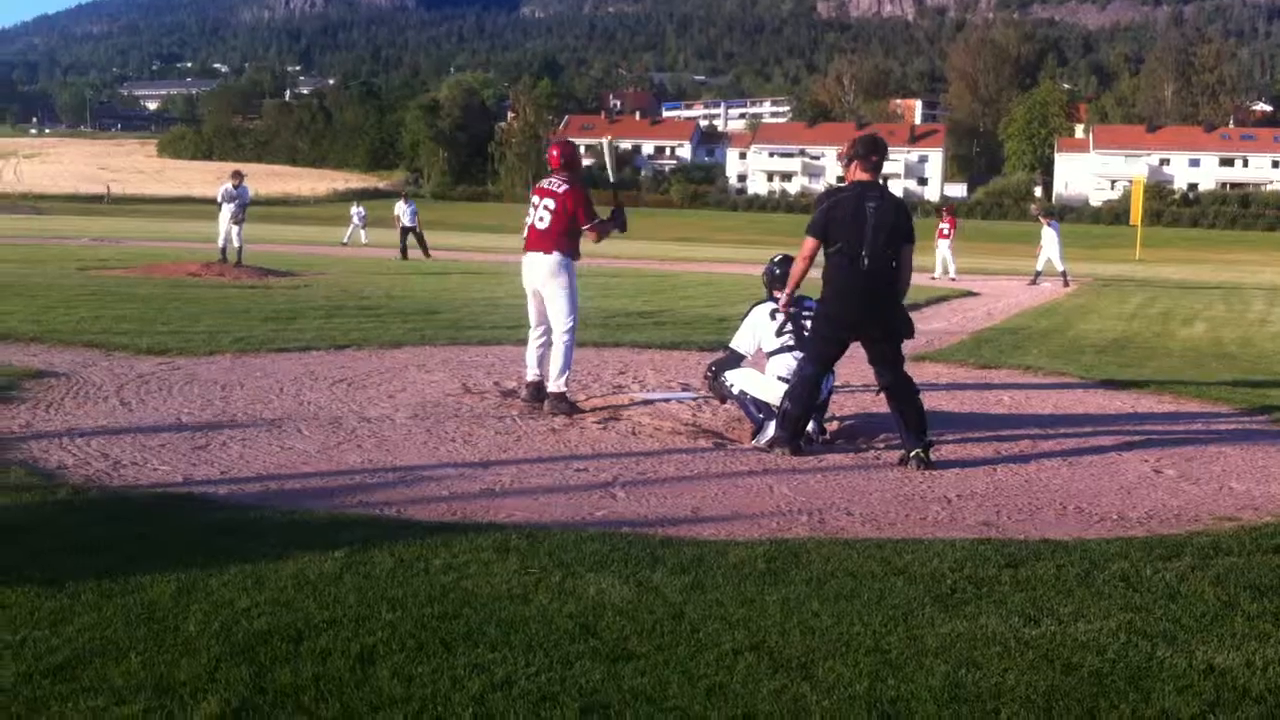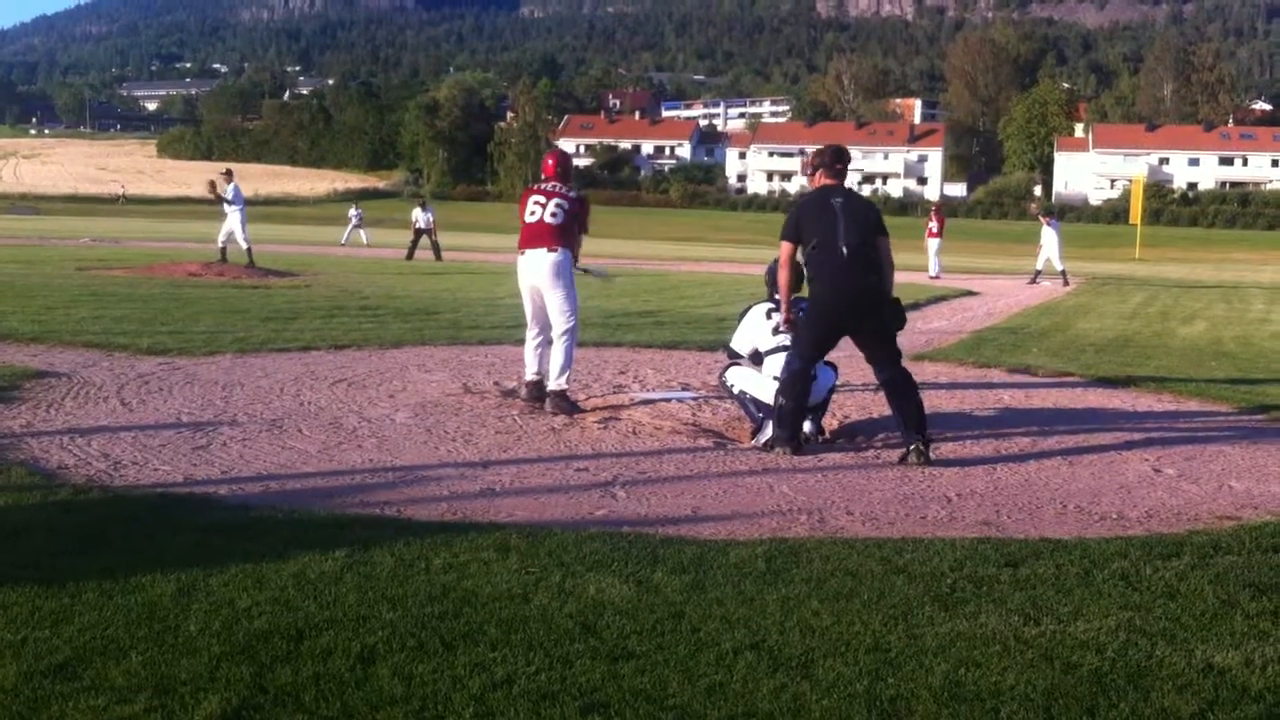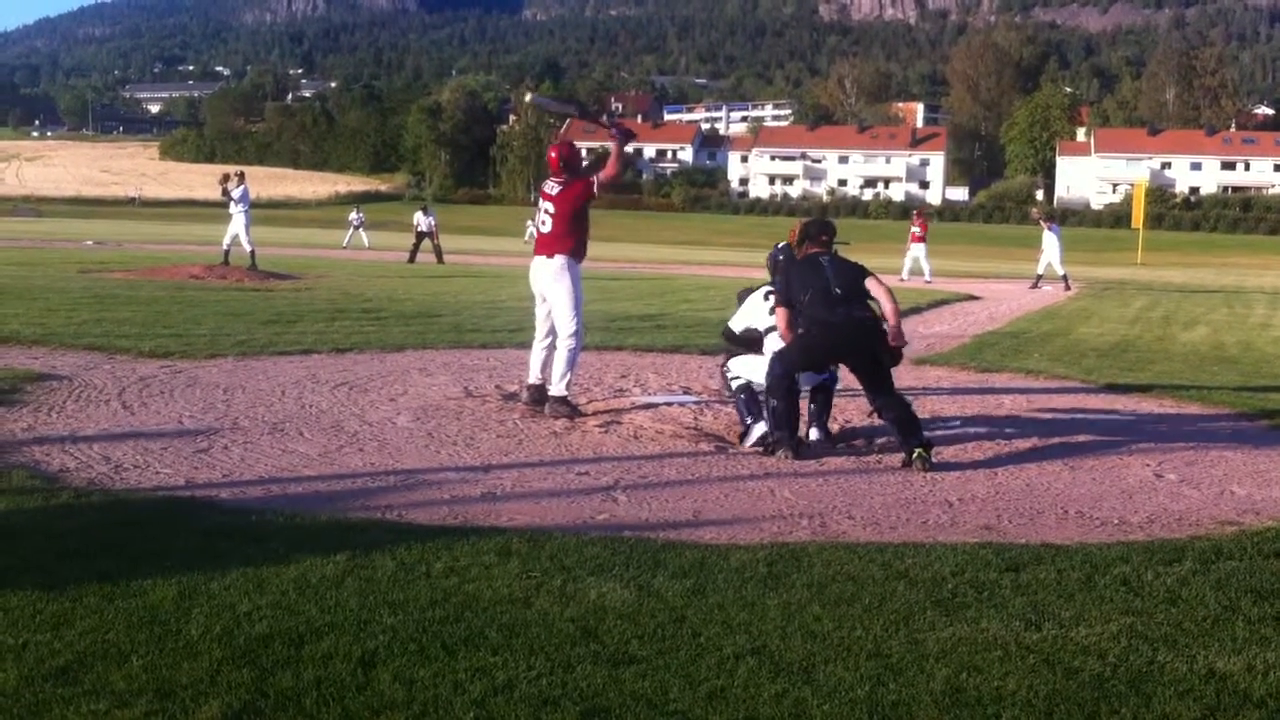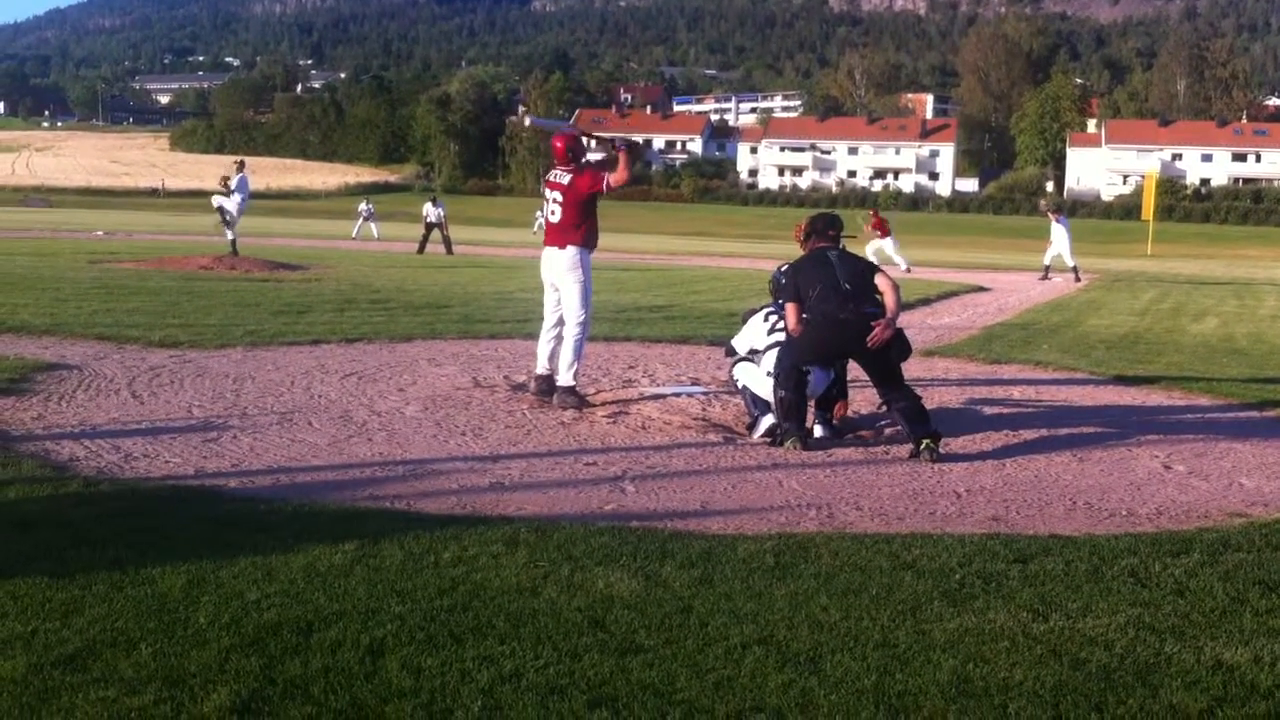
dt=1s
person 1, frame 1
left shoulder: (833, 202)
right shoulder: (897, 208)
left elbow: (807, 256)
right elbow: (905, 267)
left wrist: (787, 293)
right wrist: (891, 303)
left hip: (837, 304)
right hip: (880, 306)
left knee: (811, 369)
right knee: (893, 375)
left ankle: (784, 437)
right ankle: (917, 448)
person 1, frame 2
left shoulder: (804, 206)
right shoulder: (865, 205)
left elbow: (785, 261)
right elbow: (886, 260)
left wrist: (786, 308)
right wrist: (882, 300)
left hip: (826, 299)
right hip: (869, 297)
left knee: (799, 363)
right knee: (891, 370)
left ankle: (785, 437)
right ankle: (917, 443)
person 1, frame 3
left shoulder: (791, 271)
right shoulder: (851, 267)
left elbow: (784, 328)
right elbow: (882, 290)
left wrist: (803, 355)
right wrist: (894, 326)
left hip: (821, 332)
right hip: (864, 331)
left knee: (780, 368)
right knee: (884, 393)
left ankle: (784, 442)
right ankle: (917, 448)
person 1, frame 4
left shoulder: (798, 267)
right shoulder: (858, 261)
left elbow: (794, 325)
right elbow: (889, 285)
left wrist: (811, 346)
right wrist: (890, 320)
left hip: (828, 327)
right hip: (870, 326)
left knee: (788, 362)
right knee: (893, 386)
left ankle: (791, 433)
right ankle: (926, 440)
person 2, frame 1
left shoulder: (540, 187)
right shoulder: (574, 192)
right elbow: (594, 235)
left wrist: (604, 219)
right wrist: (613, 221)
left hip: (530, 262)
right hip: (554, 264)
left knee: (539, 328)
right knee: (563, 331)
left ankle: (533, 386)
right ankle: (555, 396)
person 2, frame 2
left shoulder: (529, 194)
right shoulder: (577, 200)
right elbow: (576, 239)
right wrist: (573, 259)
left hip: (526, 260)
right hip: (555, 260)
left knee: (536, 328)
right knee: (564, 330)
left ankle: (532, 385)
right ankle: (556, 393)
person 2, frame 3
left shoulder: (547, 186)
right shoulder: (575, 189)
left elbow: (597, 174)
right elbow: (611, 172)
left wrist: (616, 144)
right wrist: (617, 142)
left hip: (539, 265)
right hip: (560, 267)
left knee: (545, 331)
right knee: (569, 334)
left ankle: (535, 388)
right ankle: (557, 398)
person 2, frame 4
left shoulder: (551, 178)
right shoulder: (583, 179)
right elbow: (621, 178)
left wrist: (613, 155)
right wrist: (623, 152)
left hip: (550, 256)
right hip: (572, 257)
left knee: (552, 322)
right knee: (575, 326)
left ankle: (542, 378)
right ankle: (564, 389)
person 3, frame 1
left shoulder: (762, 311)
right shoulder: (813, 307)
left elbow: (734, 356)
left wrist: (713, 371)
left hip: (781, 391)
left knee: (728, 375)
right knee: (825, 372)
left ankle: (768, 423)
right ankle: (812, 423)
person 3, frame 2
left shoulder: (759, 311)
left elbow: (734, 353)
left hip: (777, 392)
right hip: (814, 391)
left knee: (730, 374)
right knee: (829, 370)
left ankle: (768, 422)
right ankle: (810, 422)
person 3, frame 3
left shoulder: (760, 295)
left elbow: (729, 334)
right hip: (812, 368)
left knee: (732, 367)
right knee: (828, 371)
left ankle: (756, 425)
right ankle: (817, 429)
person 3, frame 4
left shoulder: (761, 317)
left elbow: (730, 351)
right wrist: (842, 397)
left hip: (773, 388)
right hip: (811, 387)
left knee: (739, 367)
right knee: (833, 369)
left ankle: (763, 417)
right ankle: (823, 423)
